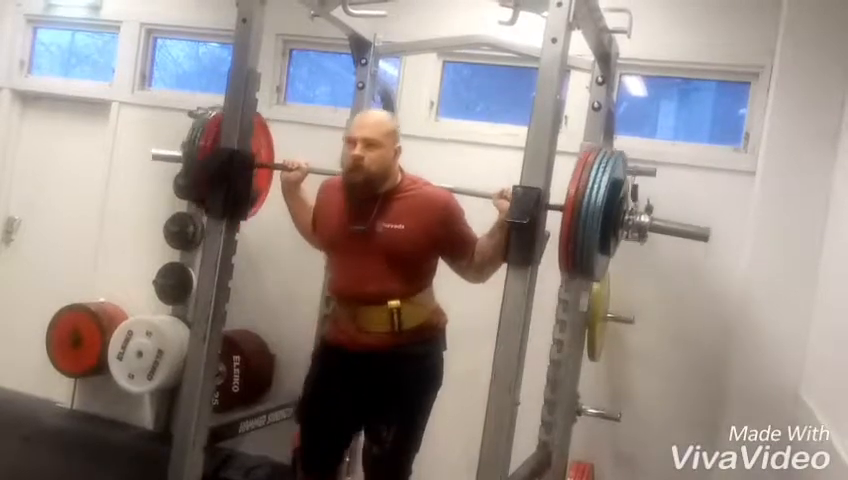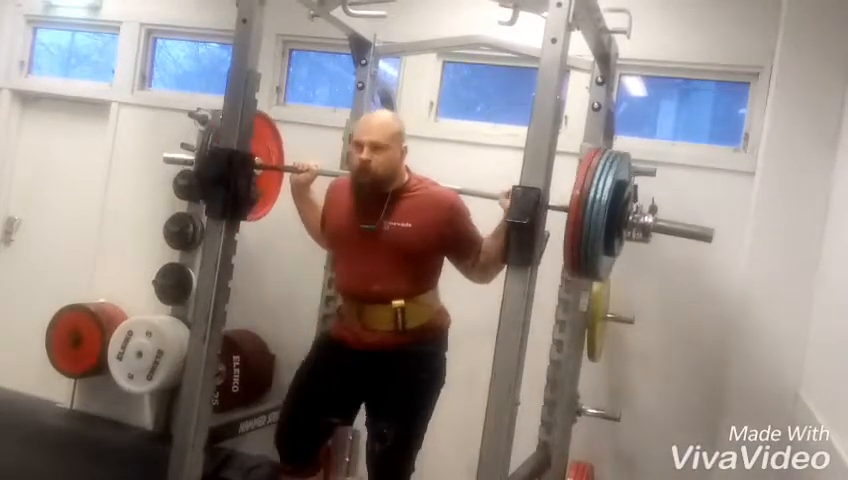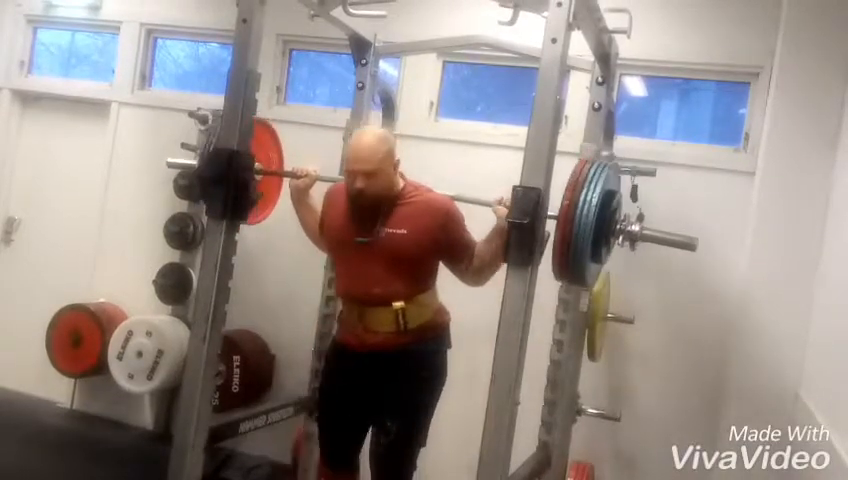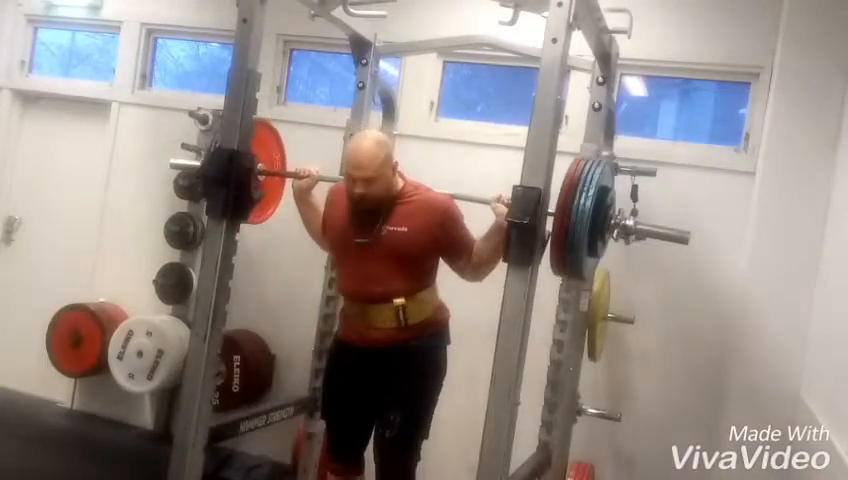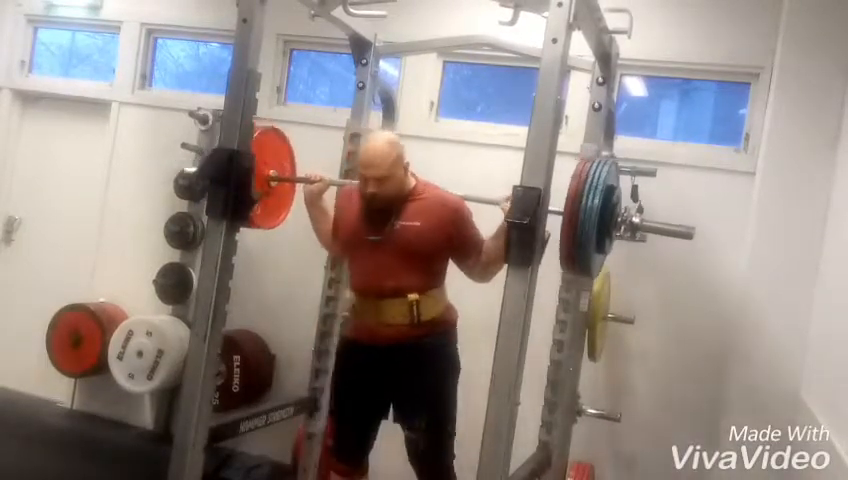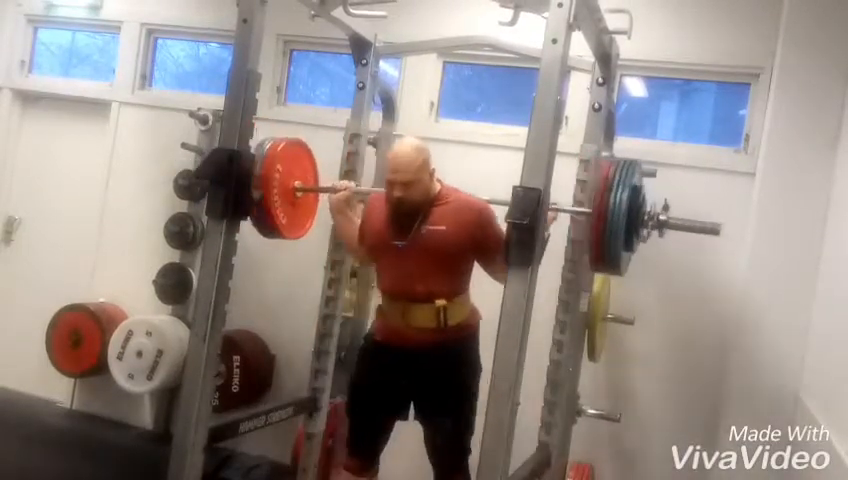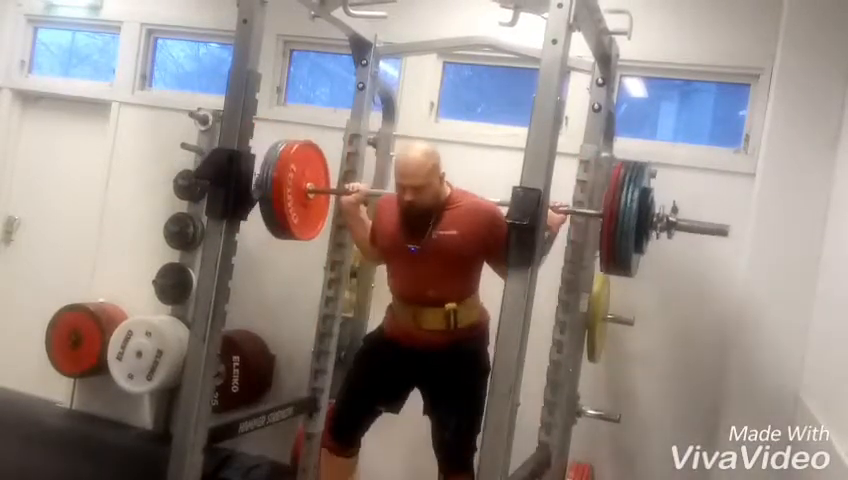
dt=0.3s
person 1, frame 1
left shoulder: (434, 204)
right shoulder: (332, 192)
left elbow: (475, 268)
left wrist: (506, 225)
right wrist: (291, 190)
left hip: (407, 353)
right hip: (340, 343)
person 1, frame 2
left shoulder: (439, 204)
right shoulder: (339, 192)
left elbow: (480, 268)
left wrist: (511, 224)
right wrist: (300, 189)
left hip: (410, 351)
right hip: (345, 340)
right knee: (294, 438)
person 1, frame 3
left shoulder: (435, 210)
right shoulder: (337, 198)
left elbow: (474, 272)
left wrist: (503, 231)
right wrist: (300, 196)
left hip: (412, 352)
right hip: (350, 344)
person 1, frame 4
left shoulder: (435, 208)
right shoulder: (338, 198)
left elbow: (473, 267)
left wrist: (501, 228)
right wrist: (303, 195)
left hip: (413, 347)
right hip: (352, 340)
right knee: (341, 451)
person 1, frame 5
left shoulder: (445, 208)
right shoulder: (351, 201)
left elbow: (481, 269)
left wrist: (509, 228)
right wrist: (313, 200)
left hip: (424, 345)
right hip: (362, 340)
right knee: (346, 448)
person 1, frame 6
left shoulder: (471, 212)
right shoulder: (376, 205)
left elbow: (505, 270)
right wrist: (341, 209)
left hip: (450, 347)
right hip: (385, 342)
right knee: (360, 446)
person 1, frame 7
left shoulder: (481, 215)
right shoulder: (387, 207)
left wrist: (546, 232)
right wrist: (352, 211)
left hip: (458, 348)
right hip: (396, 337)
right knee: (342, 427)
